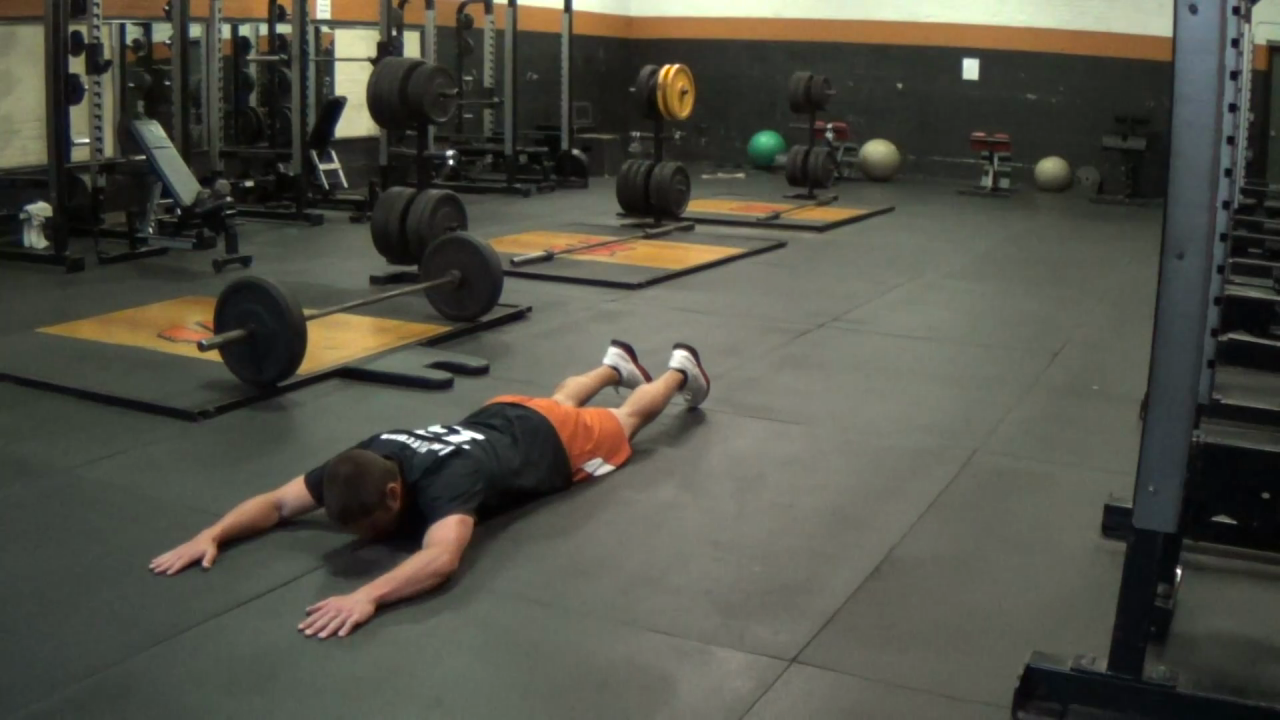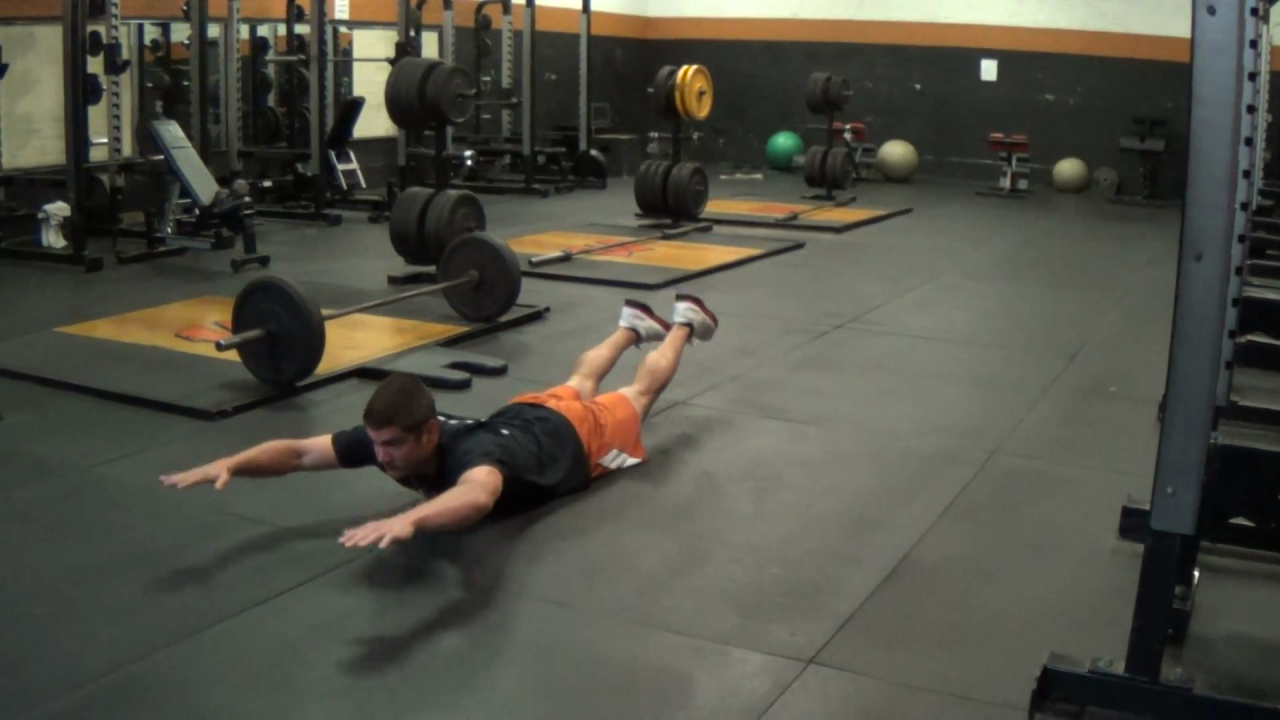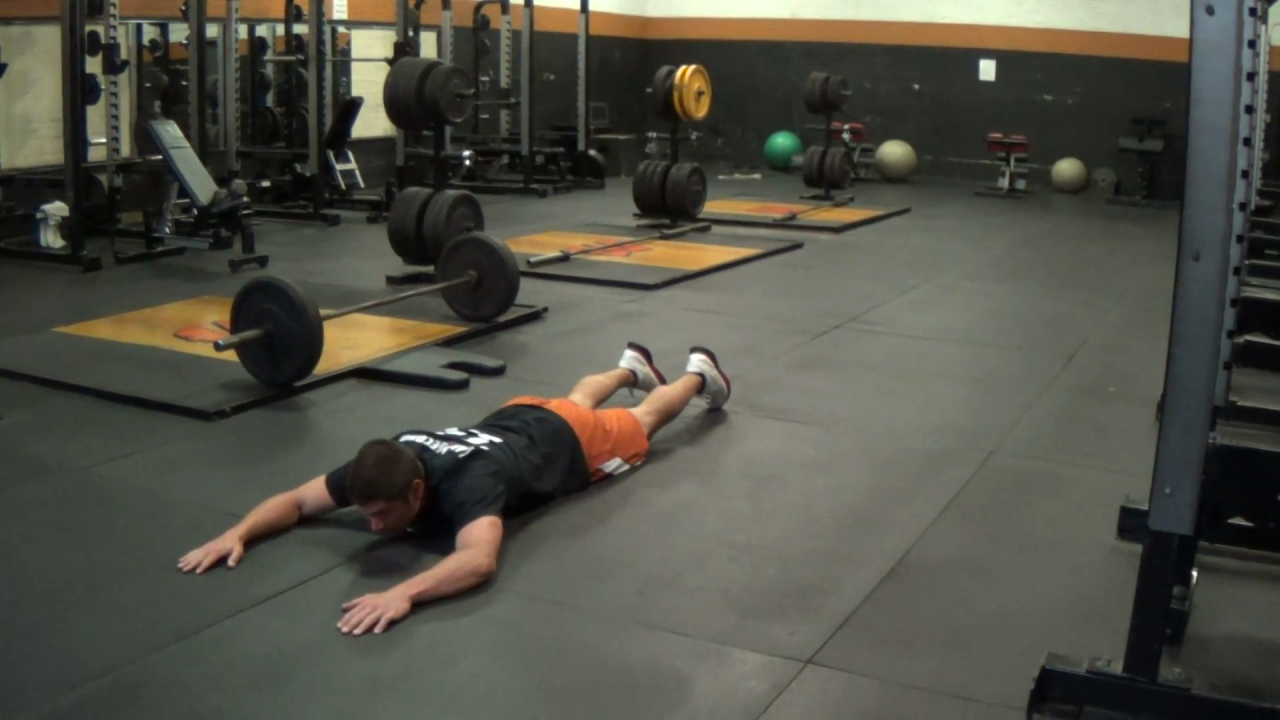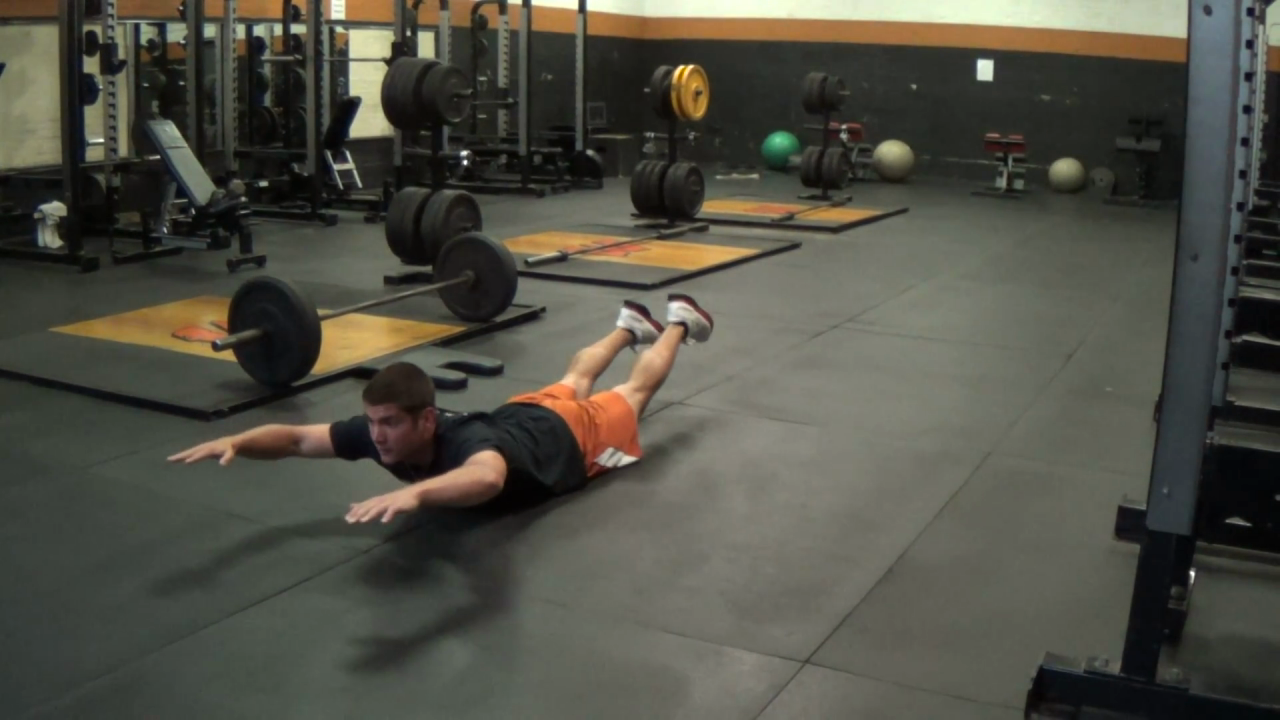
dt=1s
person 1, frame 1
left shoulder: (445, 482)
right shoulder: (370, 457)
left elbow: (442, 558)
right elbow: (277, 502)
left wrist: (366, 595)
right wrist: (210, 535)
left hip: (551, 442)
right hip: (497, 418)
left knee: (622, 421)
right knee: (560, 397)
left ankle: (680, 371)
right ankle: (616, 364)
person 1, frame 2
left shoulder: (466, 452)
right shoulder: (384, 438)
left elbow: (478, 498)
right elbow: (299, 452)
left wrist: (406, 519)
right wrist: (229, 463)
left hip: (572, 438)
right hip: (521, 418)
left knee: (636, 397)
right knee: (579, 383)
left ankle: (684, 324)
right ankle: (633, 325)
person 1, frame 3
left shoulder: (466, 484)
right shoulder: (387, 461)
left elbow: (479, 560)
right elbow: (297, 499)
left wrist: (403, 592)
right wrist: (238, 532)
left hip: (569, 443)
right hip: (514, 420)
left knee: (640, 422)
right knee: (578, 398)
left ankle: (700, 373)
right ankle: (633, 367)
person 1, frame 4
left shoulder: (463, 443)
right shoulder: (378, 430)
left elbow: (489, 478)
right elbow: (295, 438)
left wrist: (415, 491)
right wrist: (234, 441)
left hip: (568, 439)
right hip: (519, 416)
left knee: (631, 396)
right knee: (573, 381)
left ankle: (678, 322)
right ankle: (631, 327)
